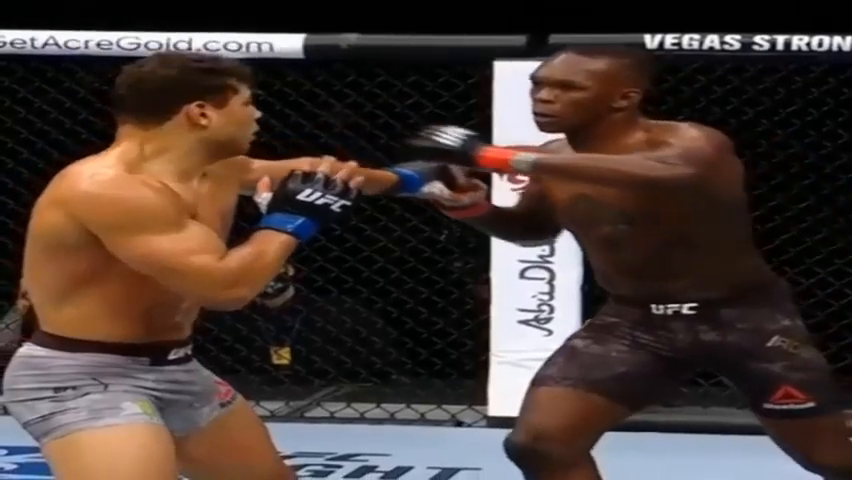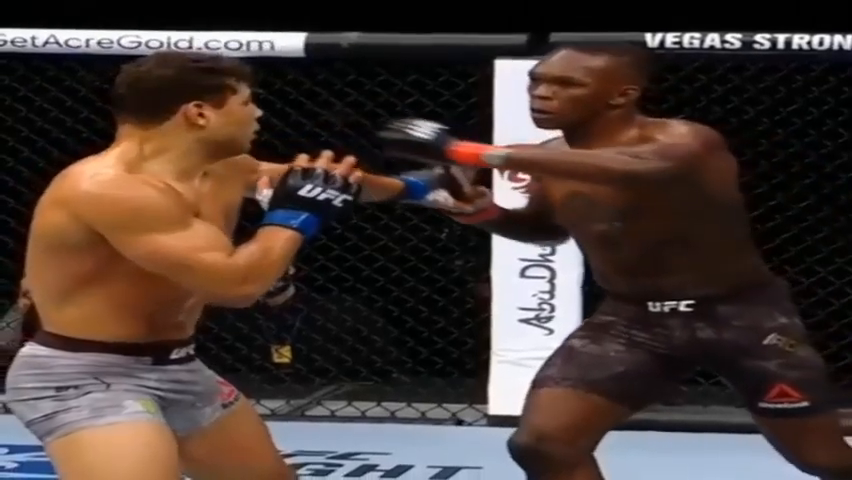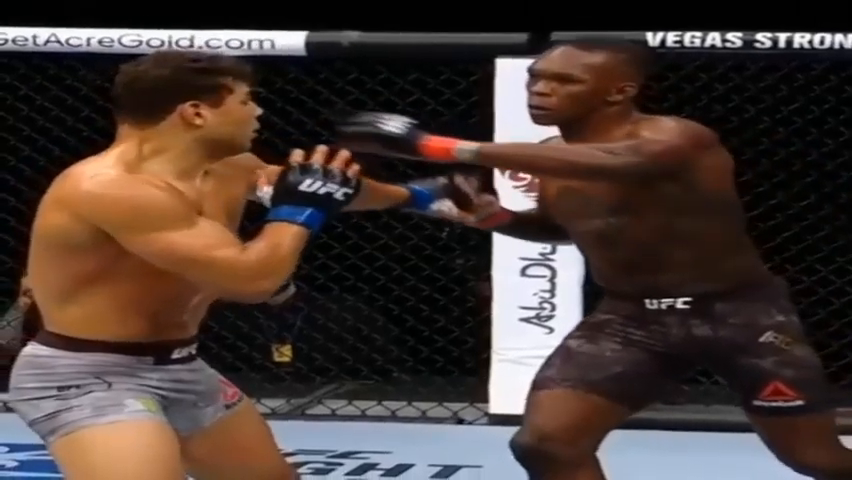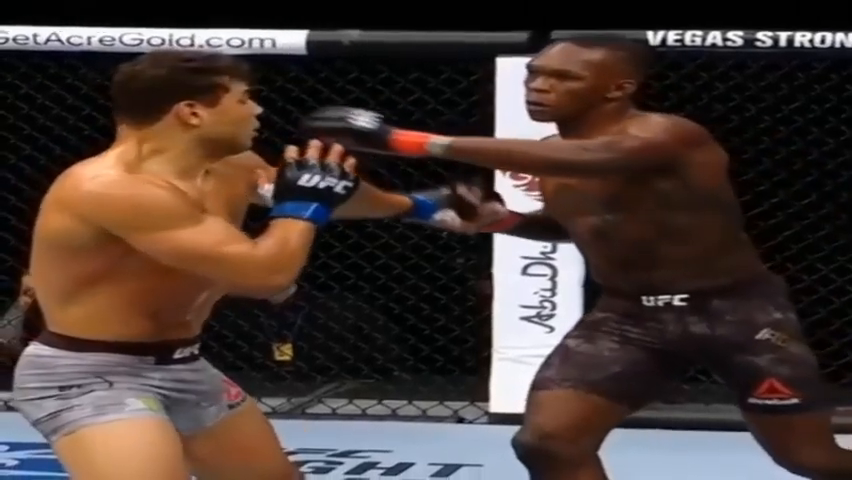
dt=0.2s
person 1, frame 1
left shoulder: (692, 143)
right shoulder: (554, 161)
left elbow: (673, 174)
right elbow: (535, 229)
left wrist: (499, 157)
right wrist: (469, 206)
left hip: (743, 314)
right hip: (630, 319)
right knee: (538, 442)
person 1, frame 2
left shoulder: (685, 140)
right shoulder: (553, 158)
left elbow: (646, 168)
right elbow: (549, 227)
left wrist: (466, 152)
right wrist: (480, 210)
left hip: (741, 313)
right hip: (628, 318)
person 1, frame 3
left shoulder: (677, 137)
right shoulder: (554, 156)
left elbow: (617, 163)
left wrist: (435, 145)
right wrist: (491, 215)
left hip: (738, 310)
right hip: (626, 317)
person 1, frame 4
left shoulder: (670, 135)
right shoulder: (552, 156)
left elbow: (591, 160)
left wrist: (408, 140)
right wrist: (500, 219)
left hip: (736, 308)
right hip: (625, 315)
person 2, frame 1
left shoulder: (217, 168)
right shoulder: (107, 190)
left elbow: (300, 170)
right elbow: (227, 286)
left wrist: (401, 181)
right wrist: (292, 219)
left hip: (174, 369)
right hip: (81, 379)
person 2, frame 2
left shoulder: (222, 168)
right shoulder: (107, 189)
left elbow: (312, 178)
right elbow: (238, 282)
left wrist: (411, 188)
right wrist: (296, 215)
left hip: (176, 368)
right hip: (83, 377)
person 2, frame 3
left shoulder: (226, 169)
right shoulder: (109, 189)
left elbow: (326, 184)
right elbow: (251, 278)
left wrist: (414, 195)
right wrist: (300, 209)
left hip: (179, 367)
right hip: (86, 377)
person 2, frame 4
left shoulder: (230, 169)
right shoulder: (110, 190)
left elbow: (333, 193)
right elbow: (265, 273)
left wrist: (417, 206)
right wrist: (303, 204)
left hip: (181, 367)
right hip: (89, 376)
